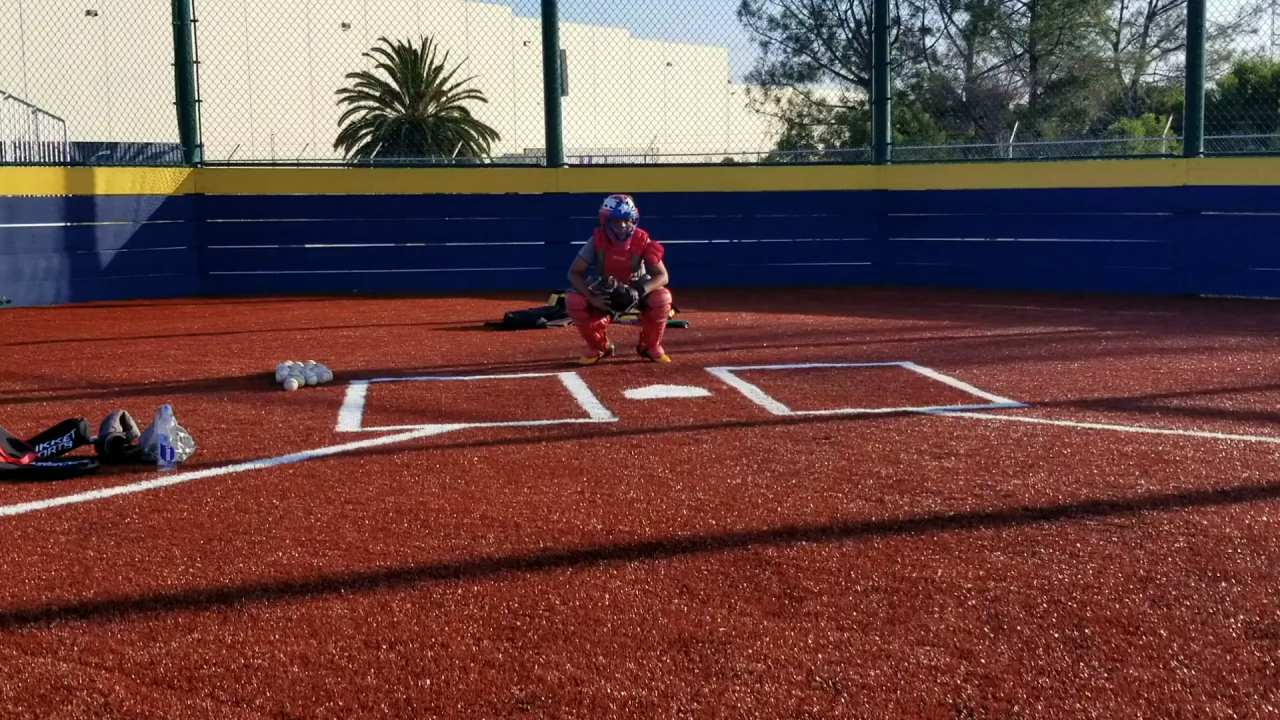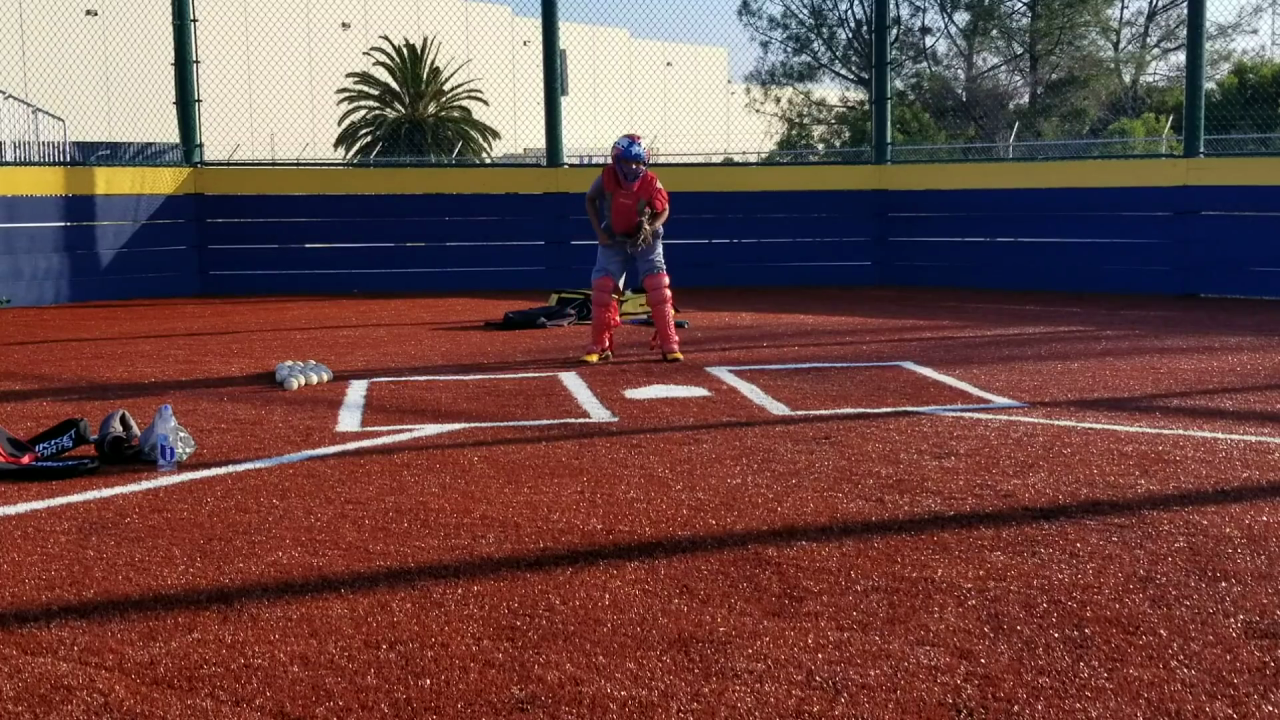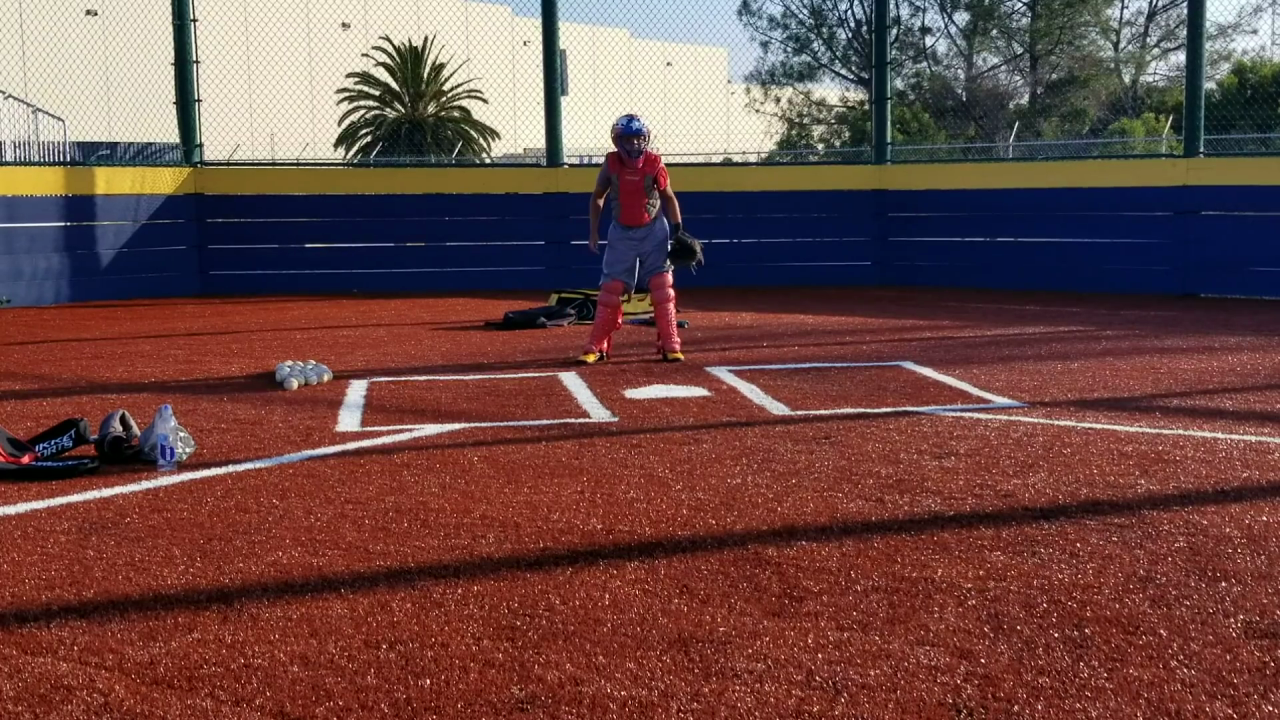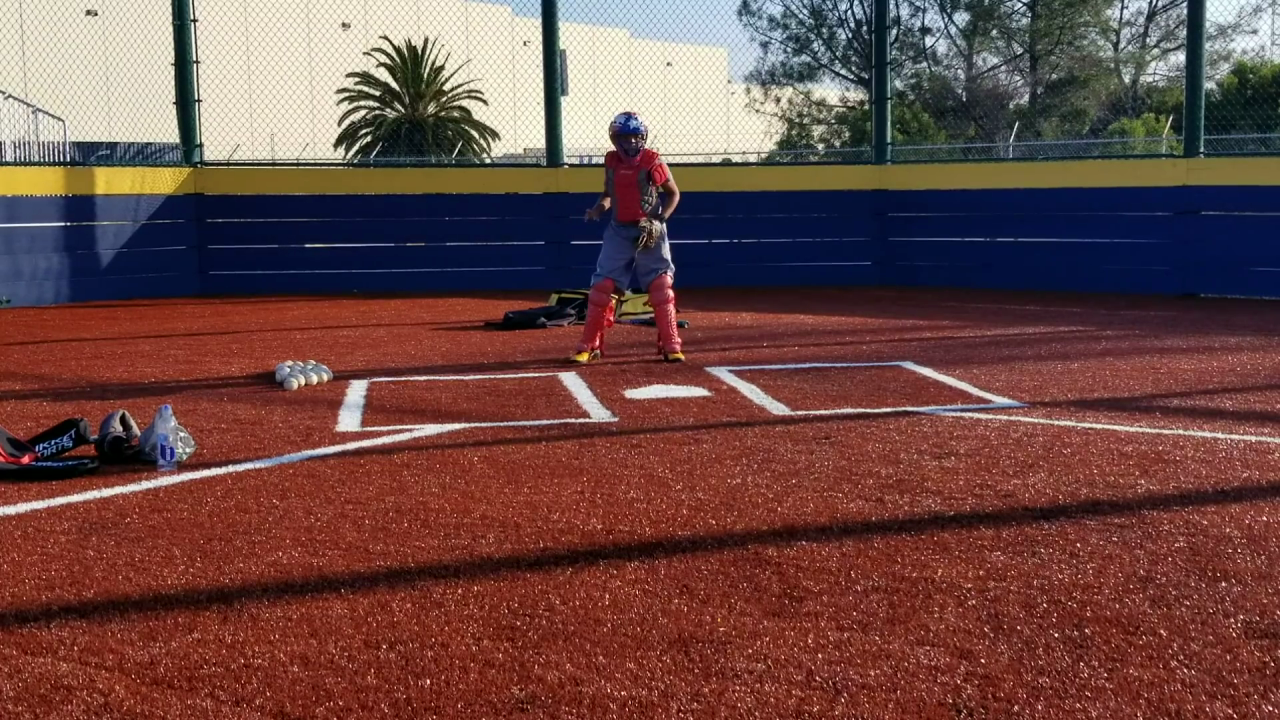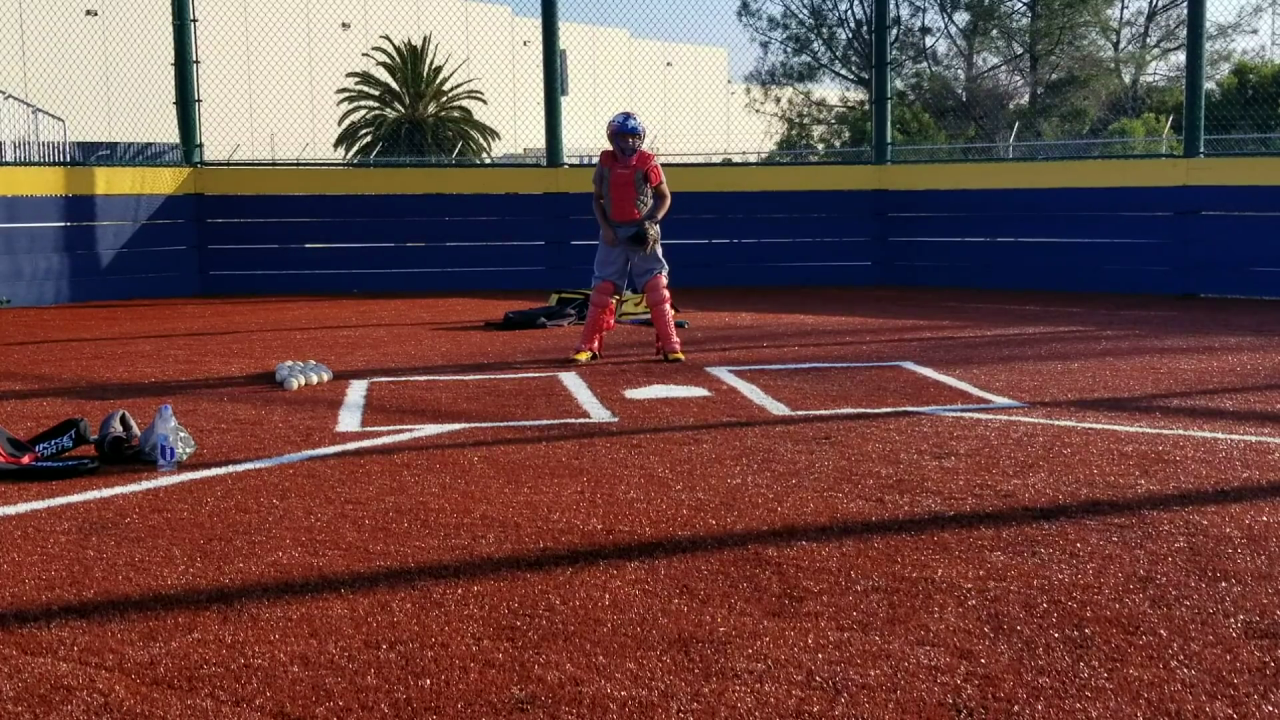
dt=1s
person 1, frame 1
left shoulder: (642, 241)
right shoulder: (597, 240)
left elbow: (662, 276)
right elbow: (574, 273)
left wrist: (640, 291)
right wrist: (591, 296)
left hip: (636, 286)
right hip: (603, 288)
left knee: (662, 299)
right knee: (574, 300)
left ankle: (651, 347)
right ankle: (599, 347)
person 1, frame 2
left shoulder: (651, 184)
right shoulder: (606, 177)
left elbow: (663, 212)
right elbow: (590, 200)
left wrist: (650, 228)
right wrist: (599, 230)
left hip: (646, 238)
right hip: (614, 238)
left knee: (658, 287)
right knee: (603, 288)
left ankle: (669, 346)
right ankle: (599, 347)
person 1, frame 3
left shoulder: (655, 164)
right shoulder: (611, 164)
left elbow: (668, 198)
right elbow: (598, 197)
left wrist: (678, 228)
right wrist: (594, 231)
left hip: (654, 232)
right hip: (622, 233)
left knee: (662, 287)
right knee: (611, 289)
left ankle: (670, 346)
right ankle: (596, 347)
person 1, frame 4
left shoulder: (653, 161)
right shoulder: (611, 161)
left elbow: (673, 193)
left wrist: (660, 219)
right wrist: (597, 209)
right hip: (618, 231)
left knee: (661, 287)
right knee: (602, 287)
left ankle: (671, 346)
right ankle: (588, 346)
person 1, frame 5
left shoulder: (648, 162)
right shoulder: (605, 162)
left elbow: (665, 196)
right elbow: (598, 199)
left wrist: (653, 222)
right wrist: (605, 227)
left hip: (643, 233)
right hip: (613, 233)
left knee: (657, 287)
right knee: (603, 289)
left ankle: (670, 346)
right ankle: (588, 346)
